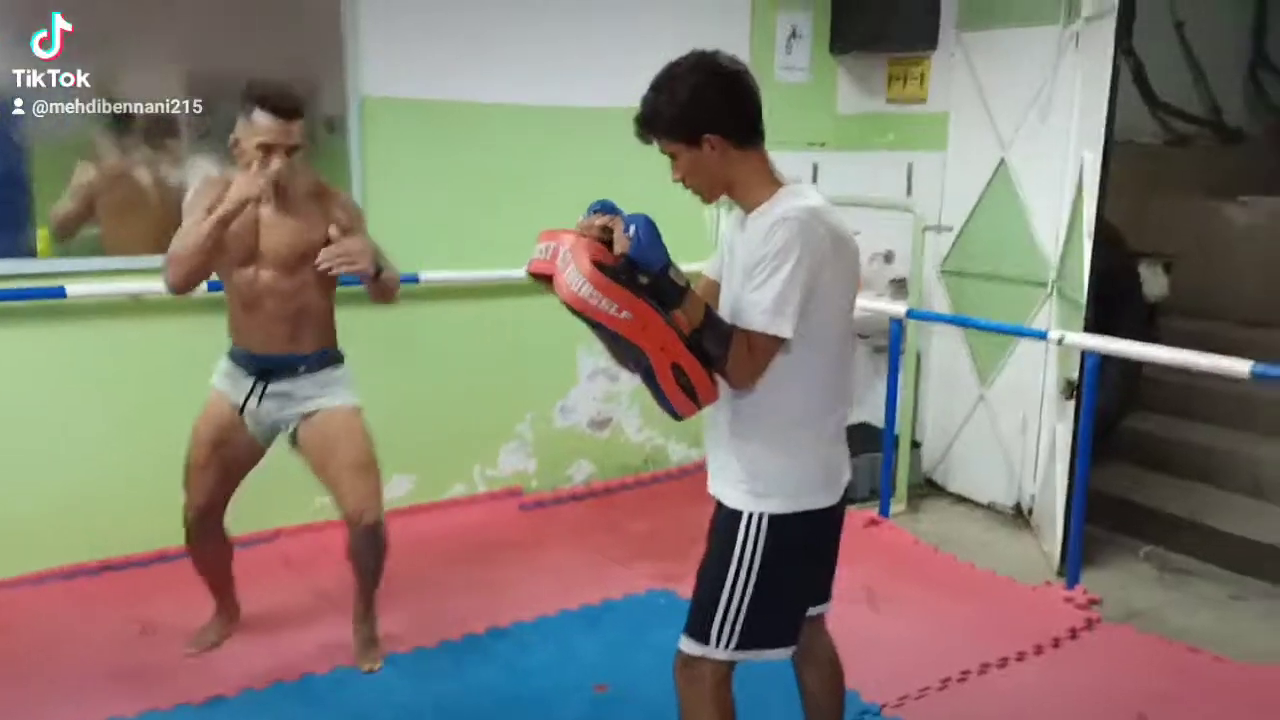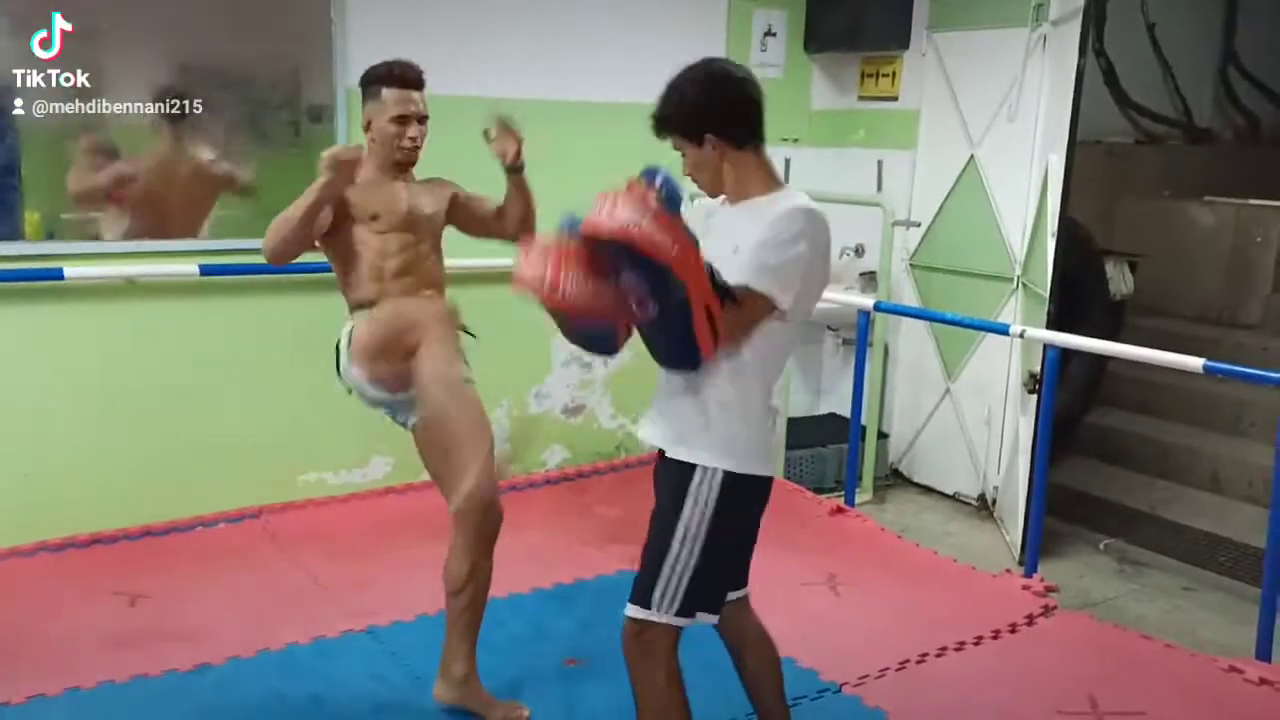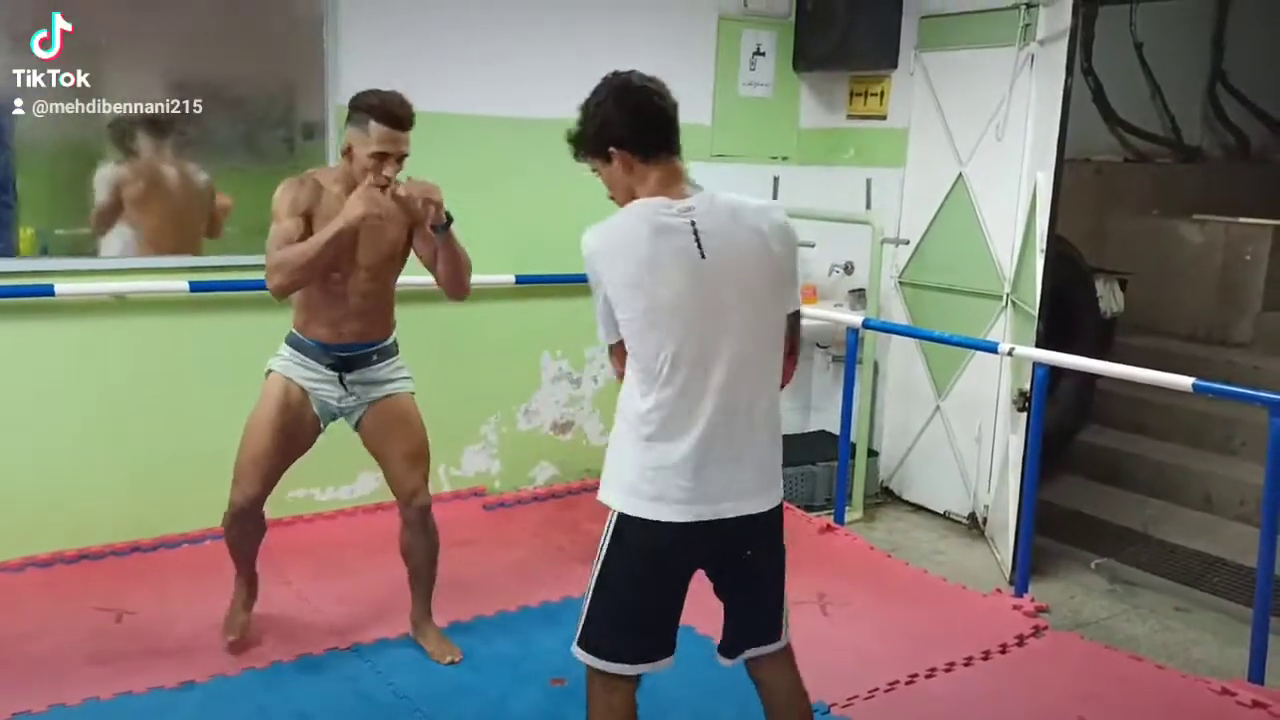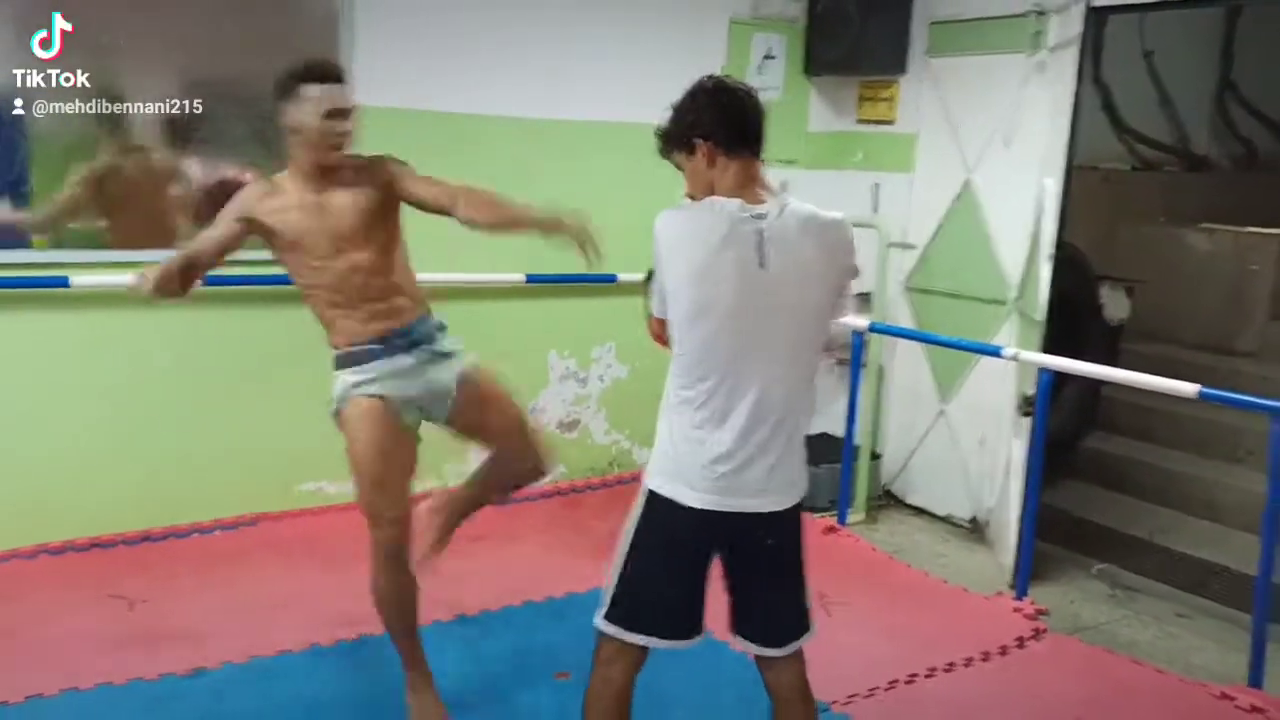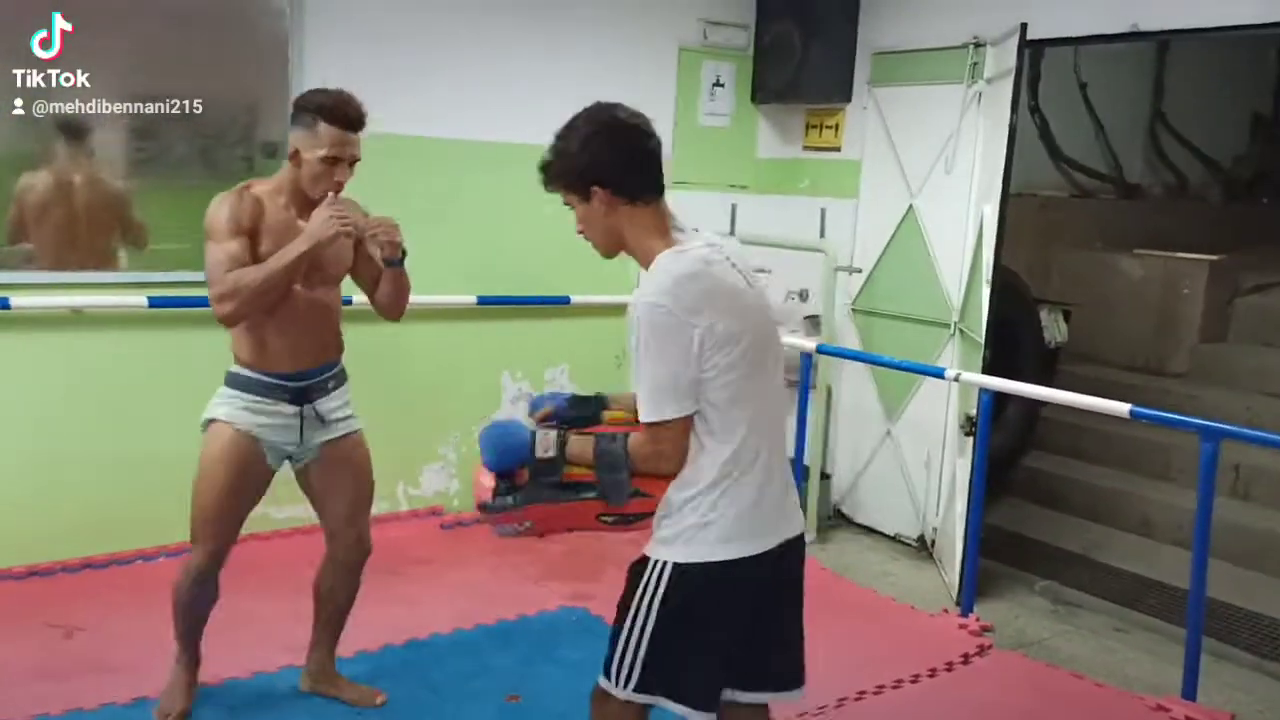
dt=1s
person 1, frame 1
left shoulder: (791, 227)
right shoulder: (760, 219)
left elbow: (742, 365)
right elbow: (705, 306)
left wrist: (661, 280)
right wrist: (635, 258)
left hip: (772, 491)
right hip: (803, 479)
left knee: (701, 664)
right knee: (805, 630)
person 1, frame 2
left shoulder: (795, 221)
right shoulder: (711, 211)
left elbow: (728, 326)
left hip: (720, 455)
right hip: (690, 441)
left knee: (648, 633)
right knee: (728, 607)
person 1, frame 3
left shoulder: (607, 243)
right shoulder: (771, 226)
left elbow: (625, 366)
right elbow: (787, 355)
left hip: (654, 498)
right hip: (752, 490)
right knee: (770, 652)
person 1, frame 4
left shoulder: (677, 229)
right shoulder: (830, 237)
left hip: (683, 484)
right hip: (773, 488)
left knee: (618, 652)
right knee: (783, 661)
person 1, frame 5
left shoulder: (663, 300)
right shoulder: (717, 261)
left elbow: (664, 454)
left wrist: (548, 446)
right wrist: (591, 406)
left hip: (707, 547)
right hip: (772, 534)
person 2, frame 1
left shoulder: (326, 203)
right shoulder: (214, 197)
left elbow: (391, 294)
right elbow: (177, 279)
left wrist: (371, 267)
right wrist: (227, 211)
left hip: (317, 381)
right hip: (242, 377)
left knee: (365, 516)
right knee: (199, 511)
left ankle: (365, 620)
right ankle: (225, 609)
person 2, frame 2
left shoulder: (439, 193)
right shoulder: (341, 188)
left elbow: (514, 228)
right elbow: (278, 248)
left wrist: (513, 171)
right wrist: (325, 184)
left hip: (427, 362)
right hip: (375, 350)
left knee: (483, 515)
right knee: (429, 319)
right ankle: (477, 467)
person 2, frame 3
left shoulder: (410, 203)
right shoulder: (300, 193)
left elbow: (459, 288)
right elbow: (278, 279)
left wrist: (440, 223)
right wrist: (343, 222)
left hip: (378, 369)
right hip: (304, 363)
left knee: (417, 504)
right knee: (245, 500)
left ankle: (422, 619)
right ankle: (245, 589)
person 2, frame 4
left shoulder: (378, 175)
right shoulder: (259, 202)
left elbow: (463, 203)
right elbow: (190, 267)
left wrist: (547, 221)
right wrist: (166, 275)
left hip: (433, 353)
right hip: (367, 376)
left knee: (526, 464)
right knee: (388, 538)
left ankle: (450, 508)
person 2, frame 5
left shoulder: (346, 218)
right shoulder: (238, 207)
left elbow: (391, 308)
right elbow: (227, 304)
left wrist: (393, 258)
right wrist: (305, 243)
left hip: (328, 400)
right hip: (251, 402)
left knee: (353, 545)
right knee: (206, 557)
left ankle: (321, 667)
right ankle: (185, 667)
